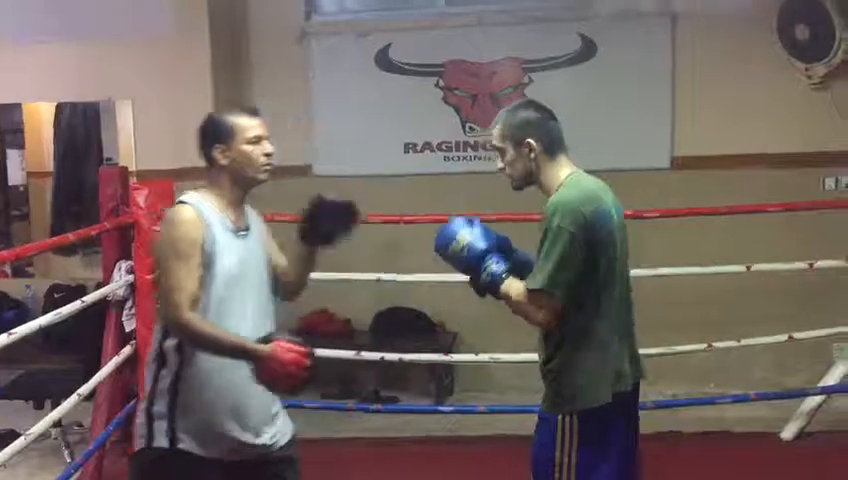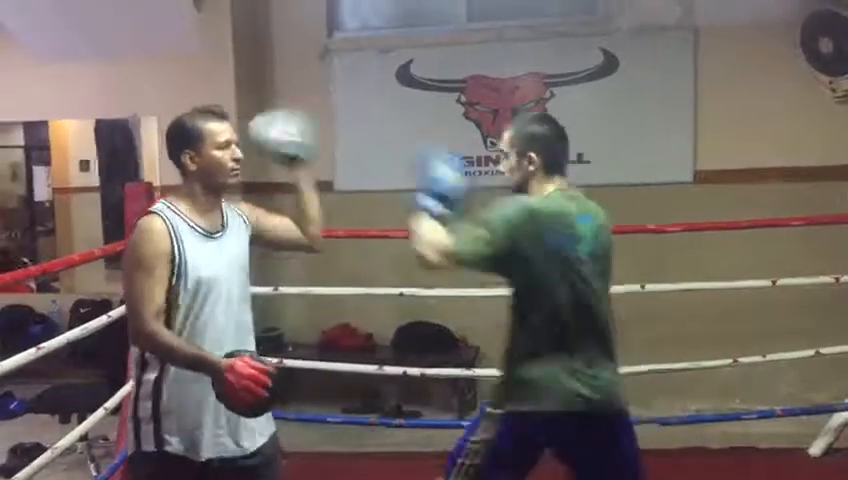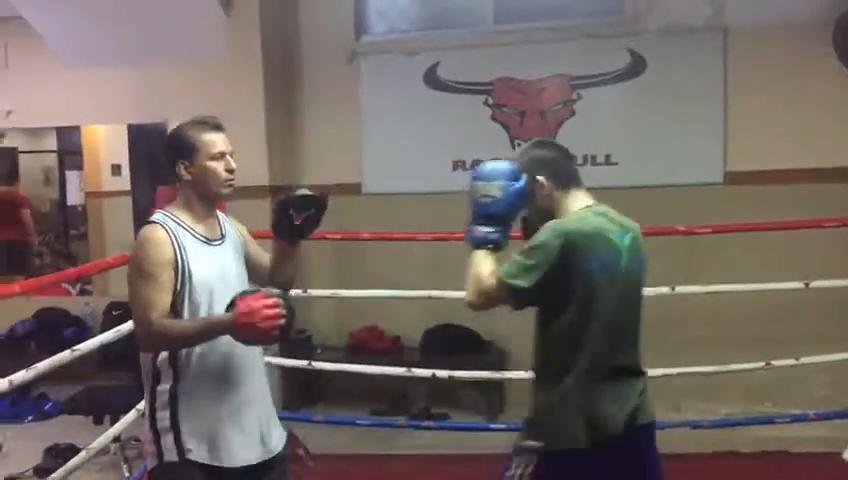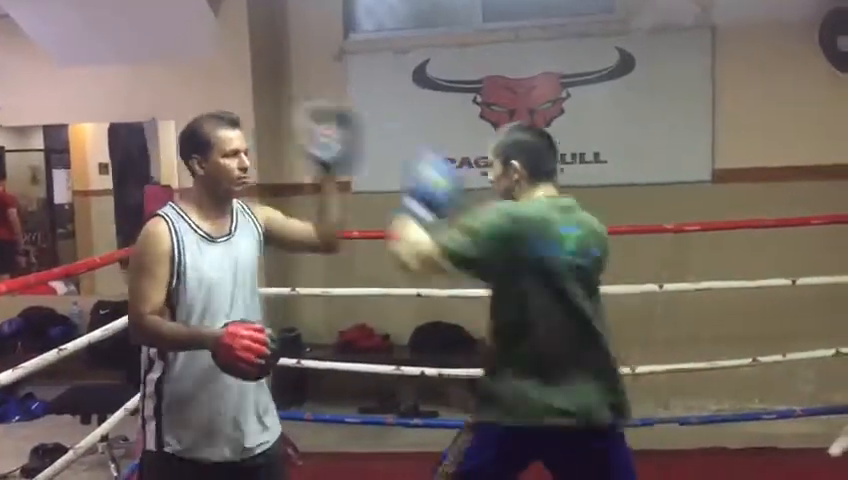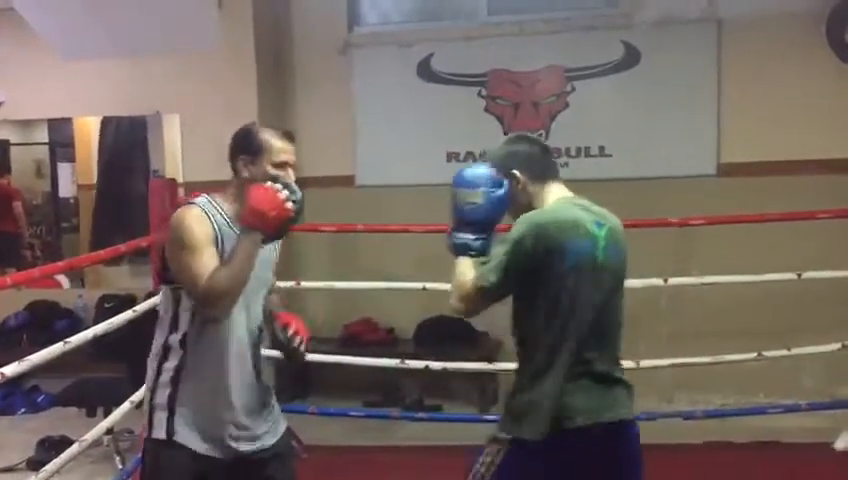
dt=0.5s
person 1, frame 1
left shoulder: (253, 221)
right shoulder: (186, 220)
left elbow: (287, 287)
right elbow: (179, 317)
left wrist: (312, 244)
right wrist: (258, 353)
right hip: (184, 422)
person 1, frame 2
left shoulder: (240, 217)
right shoulder: (157, 230)
left elbow: (310, 237)
right elbow: (144, 329)
left wrist: (300, 174)
right wrist: (220, 366)
right hip: (174, 429)
person 1, frame 3
left shoulder: (232, 229)
right shoulder: (158, 239)
left elbow: (278, 281)
right elbow: (149, 332)
left wrist: (290, 241)
right wrist: (227, 322)
right hip: (190, 430)
person 1, frame 4
left shoulder: (253, 218)
right shoulder: (162, 232)
left elbow: (326, 239)
right elbow: (142, 324)
left wrist: (328, 174)
right wrist: (212, 339)
right hip: (182, 423)
person 1, frame 5
left shoulder: (267, 226)
right shoulder: (193, 221)
right elbow: (215, 303)
left wrist: (280, 318)
right wrist: (254, 233)
left hip: (250, 407)
right hip: (187, 414)
person 2, frame 1
left shoulder: (567, 206)
right shoulder: (594, 190)
left elbow: (541, 310)
left wrist: (488, 268)
right wrist: (514, 261)
left hip: (583, 386)
right hip: (614, 375)
person 2, frame 2
left shoulder: (525, 214)
right shoulder: (595, 218)
left elbow: (432, 252)
left wrist: (430, 203)
left hip: (533, 396)
right hip: (600, 393)
person 2, frame 3
left shoulder: (562, 235)
right shoulder: (628, 232)
left elbow: (480, 296)
left wrist: (486, 226)
left hip: (568, 425)
right hip: (631, 418)
person 2, frame 4
left shoulder: (508, 220)
right shoulder: (593, 231)
left elbow: (413, 255)
left wrist: (417, 204)
left hip: (518, 410)
right hip: (593, 410)
person 2, frame 5
left shoulder: (537, 227)
right shoulder: (609, 224)
left elbow: (464, 302)
left wrist: (468, 233)
left hip: (548, 417)
right hip: (611, 413)
